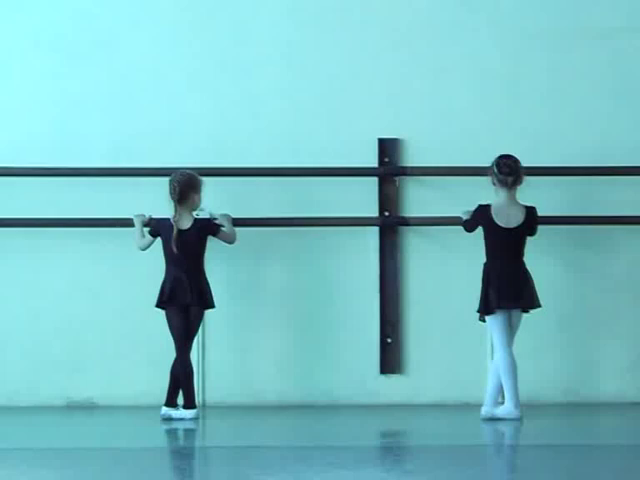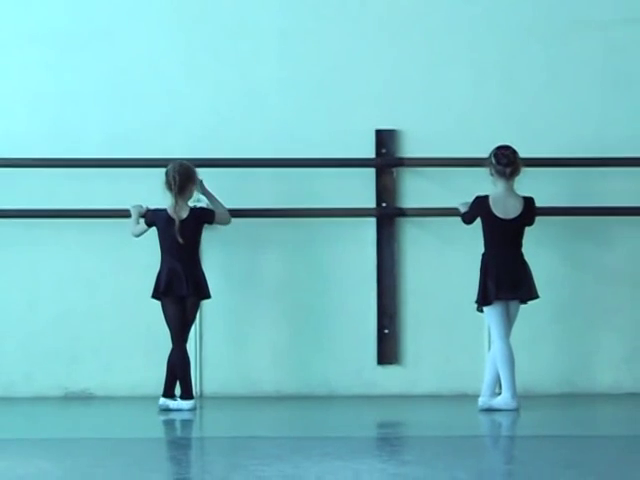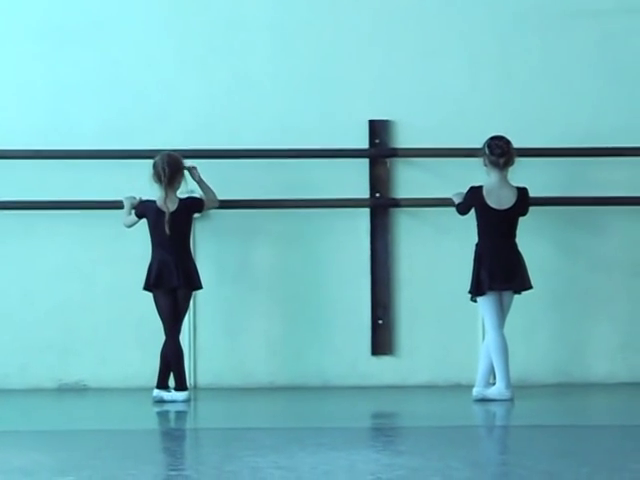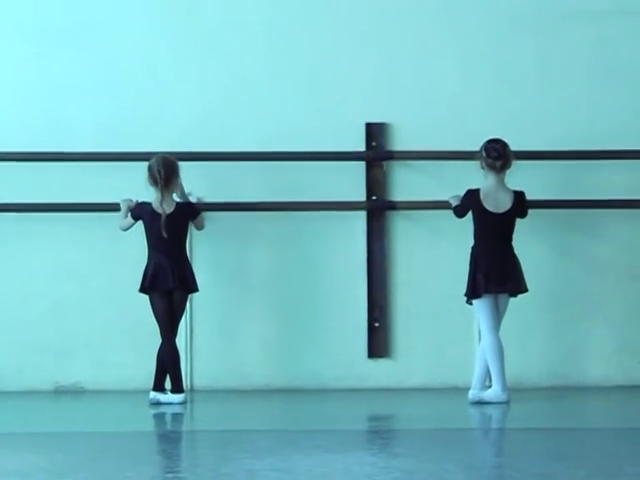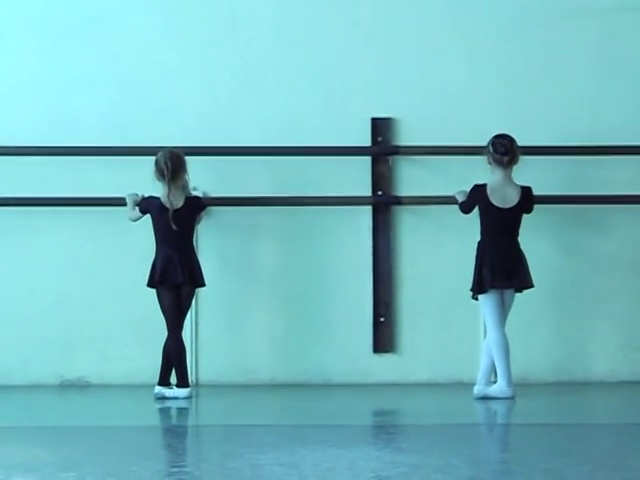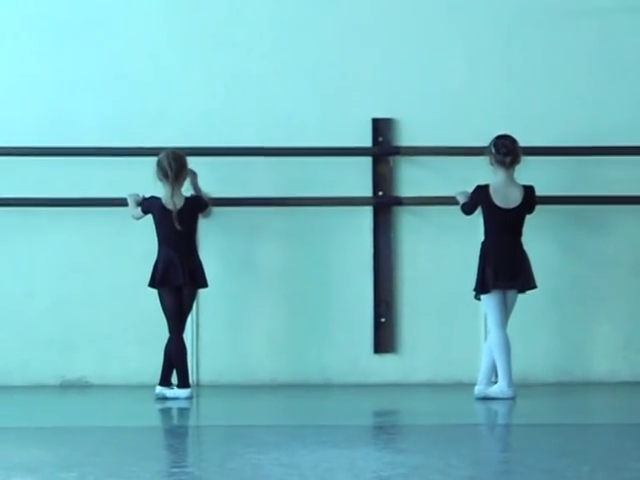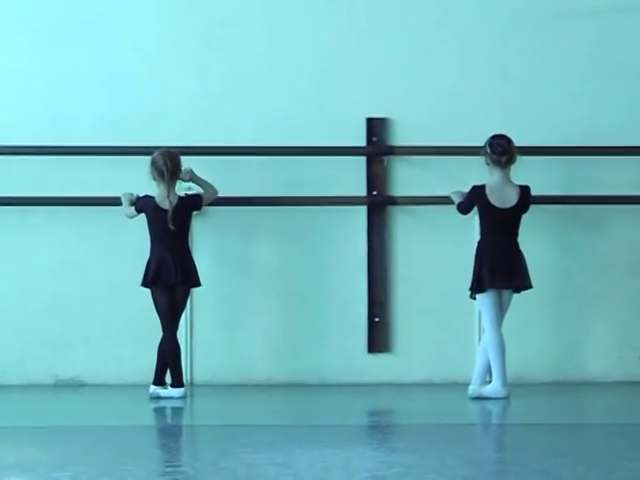
dt=0.4s
person 1, frame 1
left shoulder: (484, 212)
right shoulder: (529, 213)
left elbow: (468, 226)
left wrist: (466, 216)
left hip: (494, 283)
right hip: (518, 283)
left knee: (502, 346)
right knee: (502, 346)
left ankle: (512, 405)
right ankle: (490, 404)
person 1, frame 2
left shoulder: (482, 203)
right shoulder: (527, 204)
left elbow: (467, 219)
left wrist: (463, 208)
left hip: (493, 274)
right hip: (516, 274)
left knee: (499, 337)
right knee: (500, 338)
left ankle: (509, 396)
right ankle: (487, 395)
person 1, frame 3
left shoulder: (476, 193)
right shoulder: (520, 195)
left elbow: (462, 209)
left wrist: (457, 198)
left hip: (486, 264)
right hip: (510, 264)
left knee: (493, 327)
right knee: (494, 328)
left ankle: (503, 386)
right ankle: (481, 385)
person 1, frame 4
left shoulder: (473, 196)
right shoulder: (518, 198)
left elbow: (459, 212)
left wrist: (454, 201)
left hip: (482, 268)
right hip: (506, 268)
left knee: (488, 330)
right knee: (490, 331)
left ankle: (499, 388)
right ankle: (478, 387)
person 1, frame 5
left shoulder: (480, 191)
right shoulder: (525, 193)
left elbow: (465, 208)
left wrist: (460, 196)
left hip: (488, 263)
right hip: (512, 263)
left knee: (494, 326)
right knee: (495, 326)
left ankle: (505, 383)
right ankle: (482, 383)
person 1, frame 6
left shoulder: (483, 192)
right shoulder: (527, 193)
left elbow: (467, 210)
left wrist: (462, 198)
left hip: (491, 263)
right hip: (515, 263)
left knee: (496, 326)
right knee: (497, 327)
left ankle: (505, 384)
right ankle: (483, 383)
person 1, frame 7
left shoulder: (479, 192)
right shoulder: (523, 193)
left elbow: (464, 208)
left wrist: (457, 197)
left hip: (487, 263)
right hip: (511, 263)
left knee: (491, 326)
right knee: (492, 326)
left ankle: (499, 384)
right ankle: (478, 382)
person 2, frame 1
left shoulder: (162, 225)
right shoulder: (204, 225)
left elbow: (141, 245)
right elbow: (231, 239)
left wrist: (139, 224)
right wrist: (226, 220)
left hip: (173, 292)
right hip: (196, 292)
left knee: (182, 350)
right knee: (184, 350)
left ankle: (189, 406)
right ankle: (170, 405)
person 2, frame 2
left shoulder: (158, 216)
right shoulder: (199, 214)
left elbow: (135, 232)
right elbow: (226, 218)
left wrist: (136, 214)
right wrist: (206, 192)
left hip: (169, 282)
right hip: (192, 282)
left knee: (178, 341)
right knee: (180, 341)
left ankle: (186, 397)
right ankle: (168, 395)
person 2, frame 3
left shoulder: (147, 207)
right shoulder: (189, 205)
left elbow: (127, 222)
right elbow: (214, 202)
left wrist: (128, 205)
right wrist: (198, 179)
left hip: (160, 274)
right hip: (184, 274)
left knee: (171, 333)
right knee: (173, 333)
left ankle: (181, 388)
right ankle: (162, 387)
person 2, frame 4
left shoulder: (143, 210)
right shoulder: (186, 209)
left elbow: (123, 226)
right elbow: (200, 225)
left wrist: (125, 208)
right wrist: (183, 196)
left hip: (157, 276)
right hip: (180, 276)
left knee: (167, 335)
right knee: (169, 335)
left ankle: (177, 391)
right ankle: (158, 389)
person 2, frame 5
left shoulder: (152, 204)
right shoulder: (193, 203)
left elbow: (132, 216)
left wrist: (131, 202)
right wrist: (186, 191)
left hip: (164, 270)
right hip: (187, 270)
left knee: (173, 329)
right knee: (175, 329)
left ankle: (183, 385)
right ankle: (163, 384)
person 2, frame 6
left shoulder: (153, 204)
right shoulder: (194, 203)
left elbow: (135, 214)
right elbow: (208, 210)
left wrist: (132, 201)
right wrist: (196, 185)
left hip: (166, 271)
right hip: (189, 271)
left knee: (175, 330)
right knee: (177, 330)
left ankle: (183, 385)
right ankle: (164, 384)
person 2, frame 7
left shoulder: (147, 203)
right shoulder: (188, 203)
left elbow: (128, 213)
right elbow: (214, 192)
left wrist: (126, 200)
right wrist: (192, 177)
left hip: (158, 270)
right hip: (183, 271)
left knee: (168, 329)
right knee: (171, 329)
left ankle: (177, 385)
right ankle: (158, 383)
